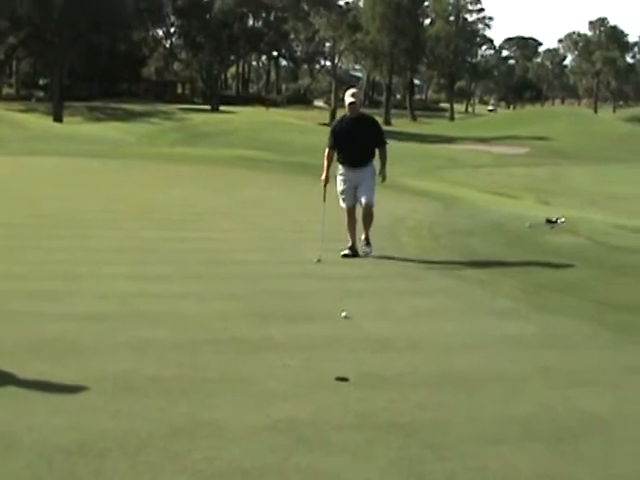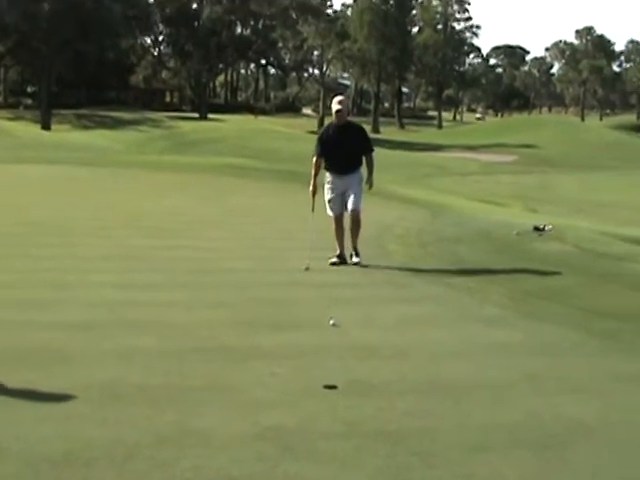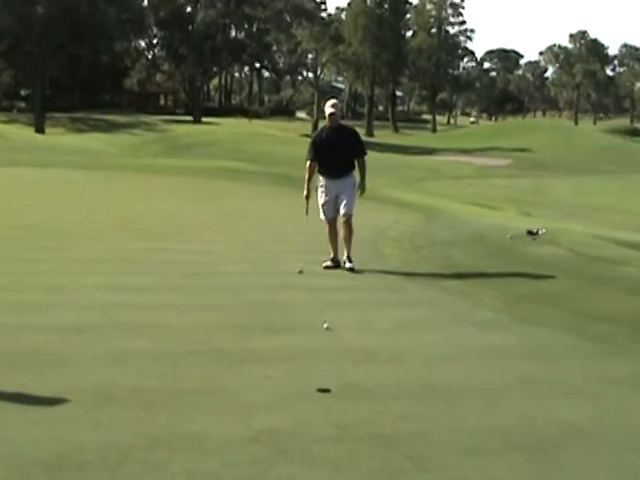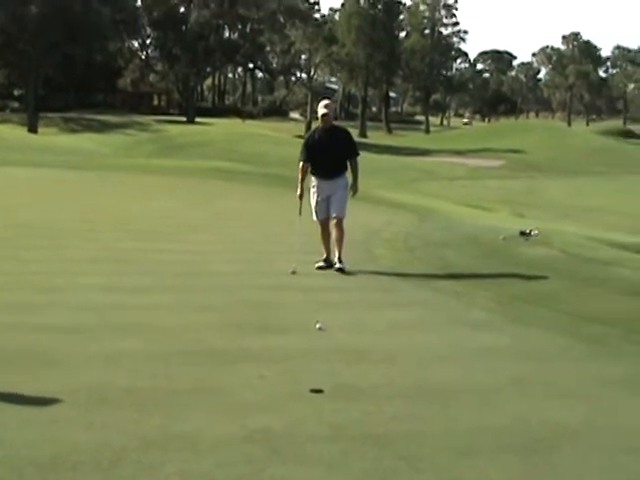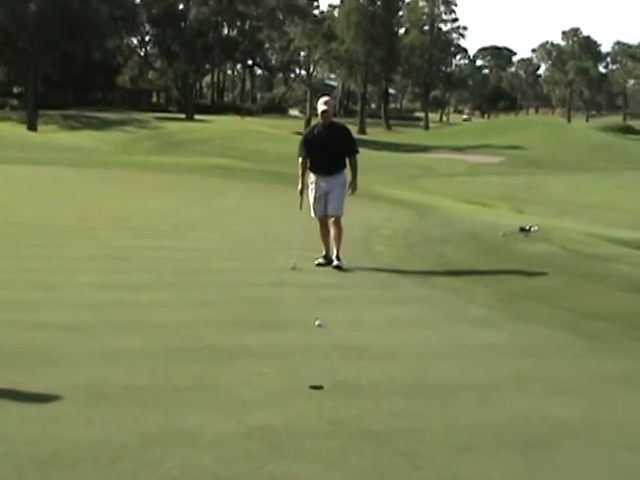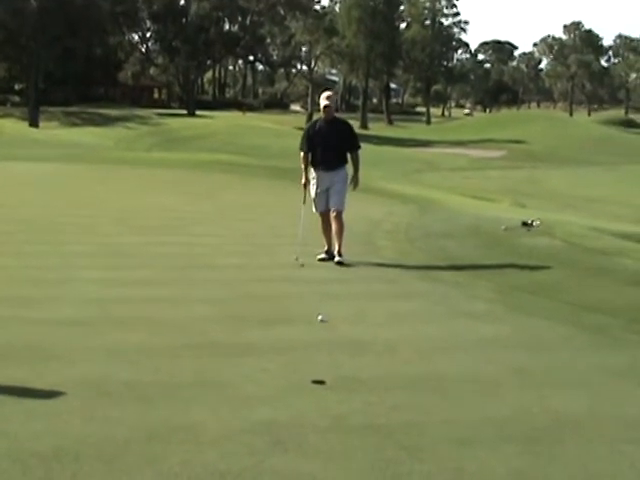
dt=0.1s
person 1, frame 1
left shoulder: (371, 123)
right shoulder: (339, 125)
left elbow: (381, 146)
right elbow: (330, 150)
left wrist: (383, 168)
right wrist: (326, 172)
left hip: (366, 170)
right hip: (345, 171)
left knee: (368, 206)
right knee: (349, 209)
left ankle: (366, 238)
right ankle: (352, 246)
person 1, frame 2
left shoulder: (358, 130)
right shoulder: (326, 132)
left elbow: (368, 154)
right elbow: (318, 158)
left wrist: (370, 175)
right wrist: (313, 181)
left hip: (353, 177)
right hip: (333, 178)
left knee: (354, 213)
right knee: (337, 217)
left ankle: (355, 249)
right ankle: (341, 254)
person 1, frame 3
left shoulder: (351, 134)
right shoulder: (319, 136)
left elbow: (360, 158)
right elbow: (311, 162)
left wrist: (363, 180)
right wrist: (307, 185)
left hip: (347, 181)
right hip: (326, 182)
left knee: (346, 218)
right knee: (330, 221)
left ankle: (348, 257)
right ankle: (334, 257)
person 1, frame 4
left shoulder: (343, 134)
right shoulder: (311, 137)
left elbow: (353, 159)
right elbow: (304, 163)
left wrist: (355, 181)
right wrist: (300, 185)
left hip: (339, 182)
right hip: (318, 182)
left knee: (337, 220)
right knee: (323, 222)
left ankle: (338, 258)
right ankle: (327, 257)
person 1, frame 5
left shoulder: (343, 131)
right shoulder: (310, 133)
left elbow: (352, 156)
right elbow: (303, 158)
left wrist: (354, 178)
right wrist: (301, 181)
left hip: (337, 179)
right hip: (317, 179)
left knee: (335, 218)
right knee: (322, 219)
left ankle: (337, 256)
right ankle: (326, 254)
person 1, frame 6
left shoulder: (344, 126)
right shoulder: (312, 127)
left elbow: (354, 151)
right elbow: (304, 152)
left wrist: (356, 173)
right wrist: (305, 174)
left hip: (338, 174)
right hip: (318, 174)
left knee: (336, 213)
right knee: (323, 214)
left ankle: (338, 252)
right ankle: (328, 249)
